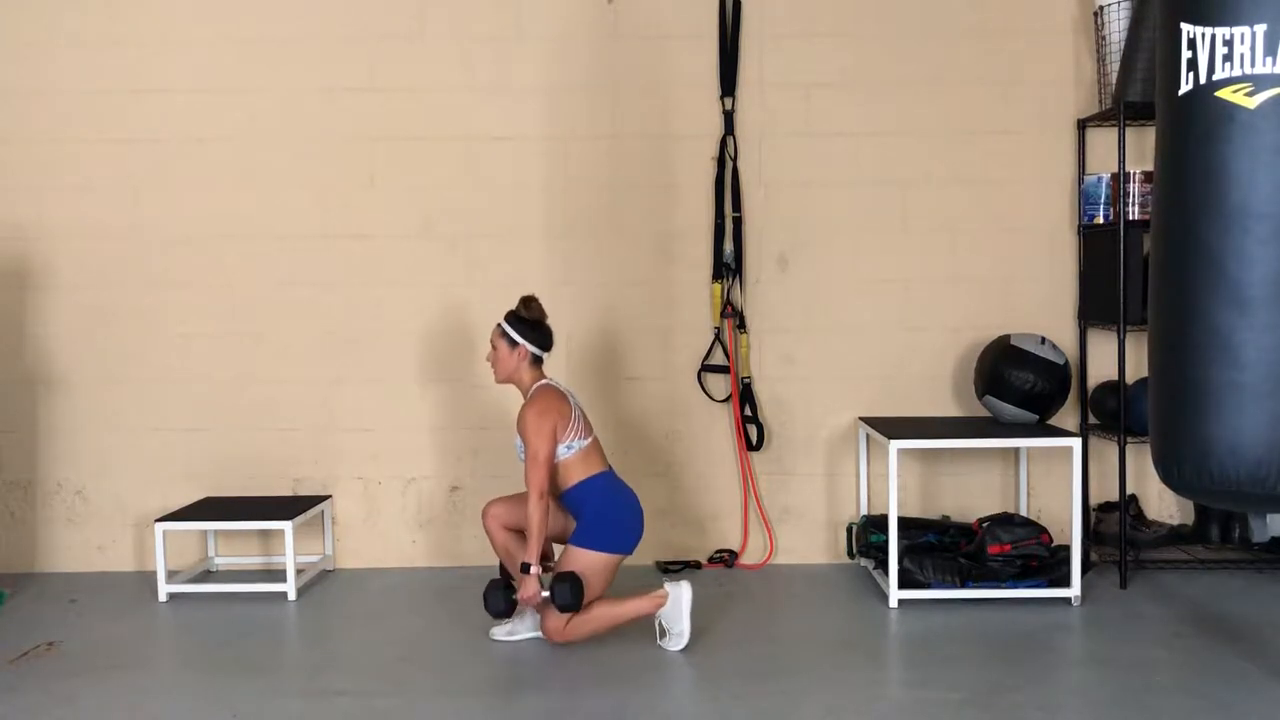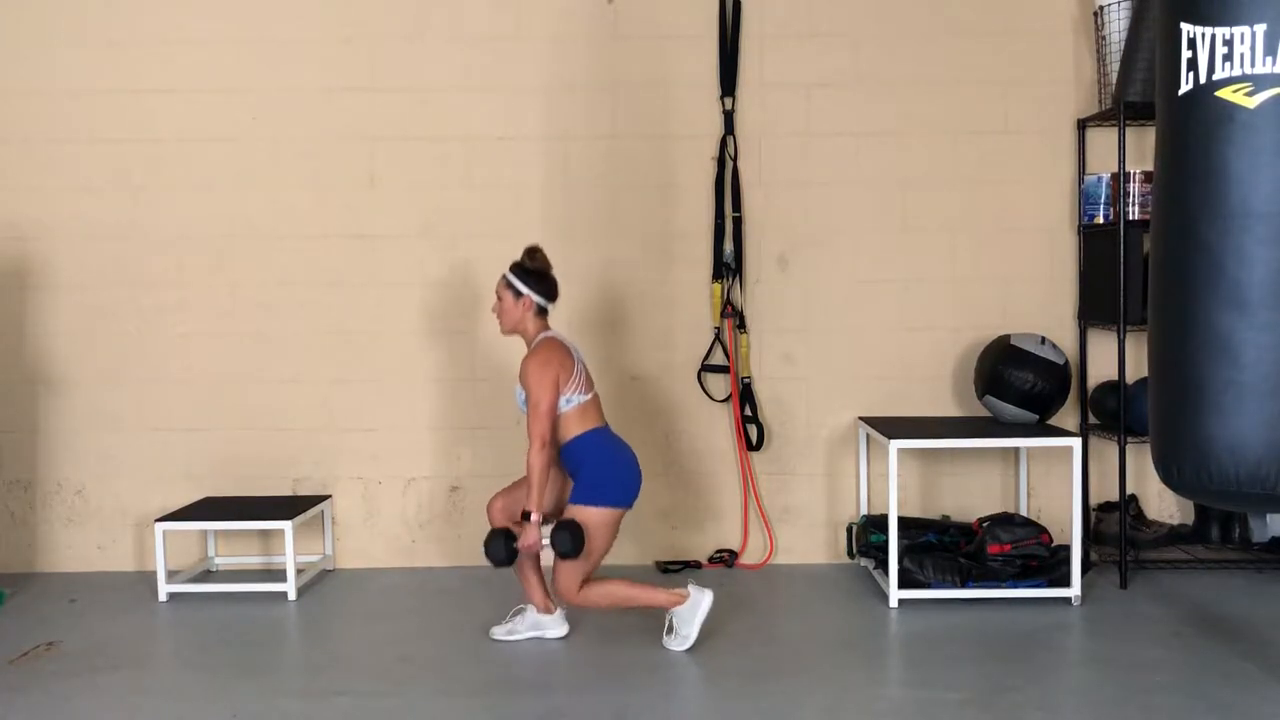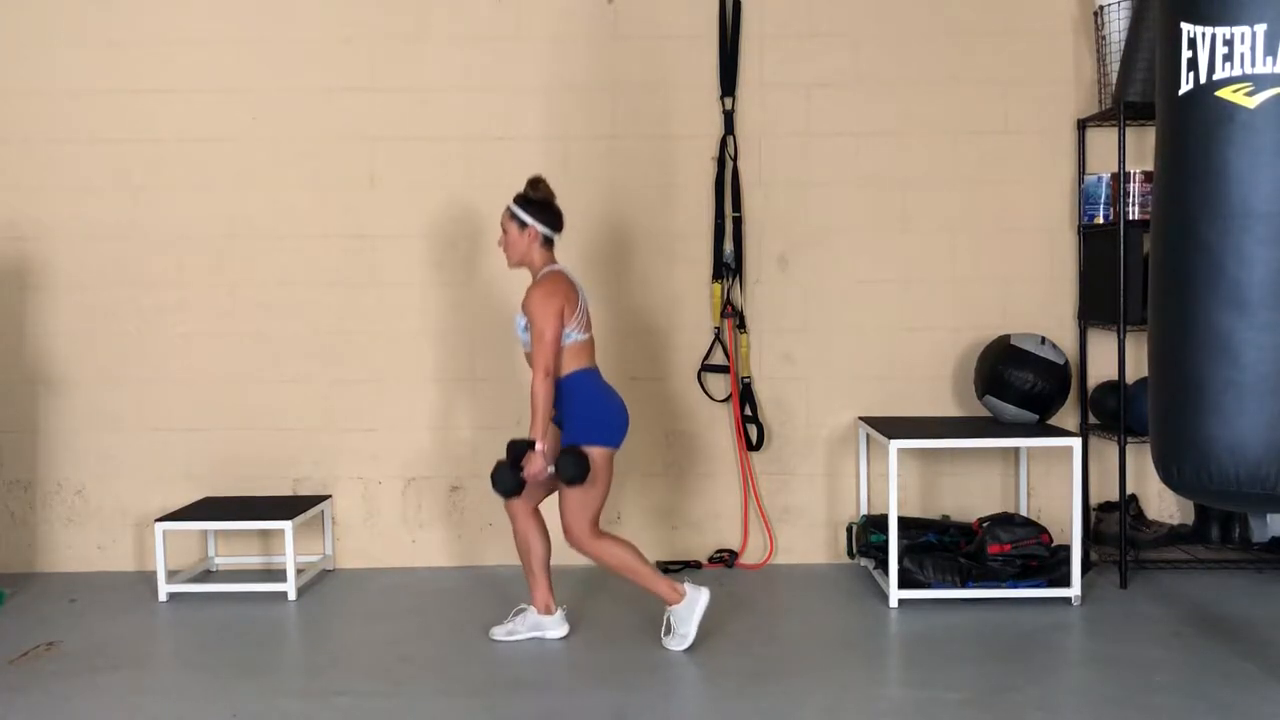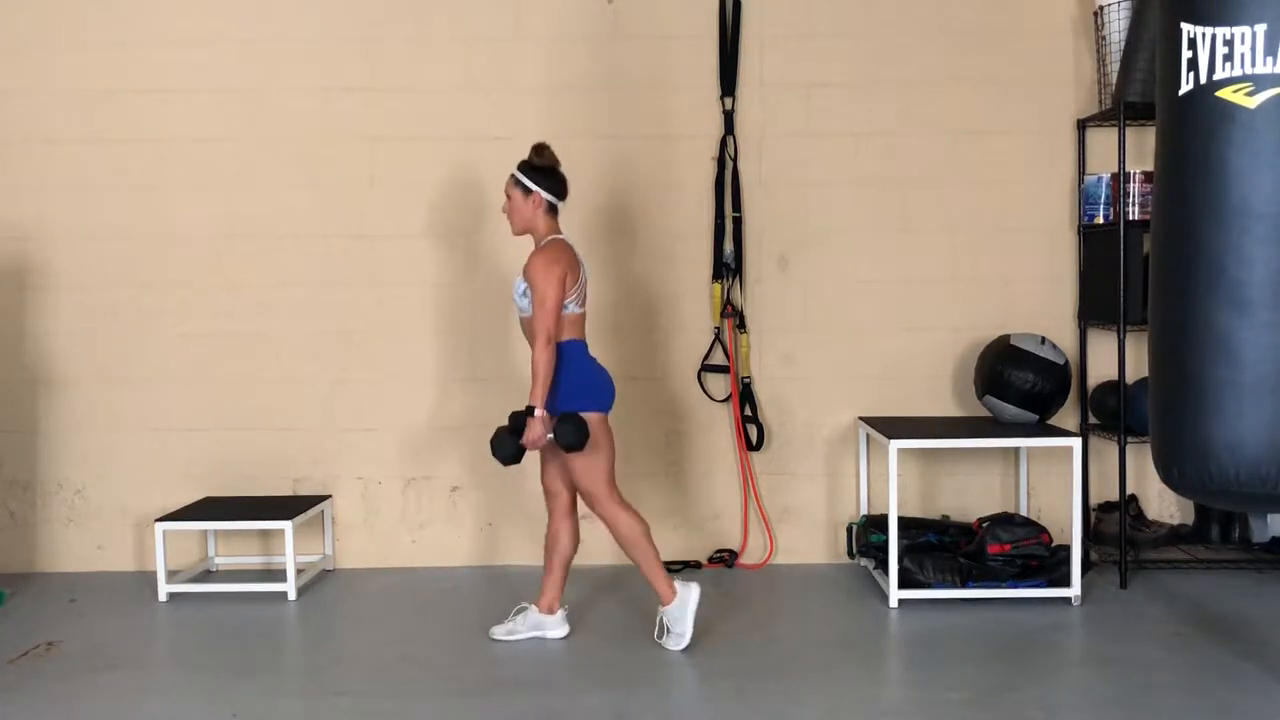
dt=0.3s
person 1, frame 1
left shoulder: (537, 409)
right shoulder: (549, 395)
left elbow: (537, 495)
right elbow: (553, 480)
left wrist: (530, 570)
right wrist: (541, 546)
left hip: (606, 516)
right hip: (594, 505)
left knee: (558, 629)
right knee: (495, 515)
left ankle: (665, 599)
right ankle: (539, 611)
person 1, frame 2
left shoulder: (539, 360)
right shoulder: (552, 348)
left elbow: (540, 444)
left wrist: (533, 517)
right wrist: (539, 507)
left hip: (602, 473)
right hip: (591, 466)
left knee: (571, 588)
right knee: (500, 508)
left ankle: (682, 599)
right ankle: (543, 613)
person 1, frame 3
left shoulder: (543, 290)
right shoulder: (557, 282)
left elbow: (544, 372)
left wrist: (537, 445)
right wrist: (544, 439)
left hip: (587, 412)
right hip: (579, 409)
left knee: (581, 533)
right knee: (518, 501)
left ankle: (680, 598)
right ankle: (545, 614)
person 1, frame 4
left shoulder: (546, 257)
right shoulder: (557, 252)
left elbow: (546, 339)
left wrist: (536, 410)
right wrist: (545, 406)
left hip: (574, 384)
right hip: (570, 382)
left knee: (603, 499)
right knee: (559, 502)
left ankle: (673, 596)
right ankle: (547, 612)
